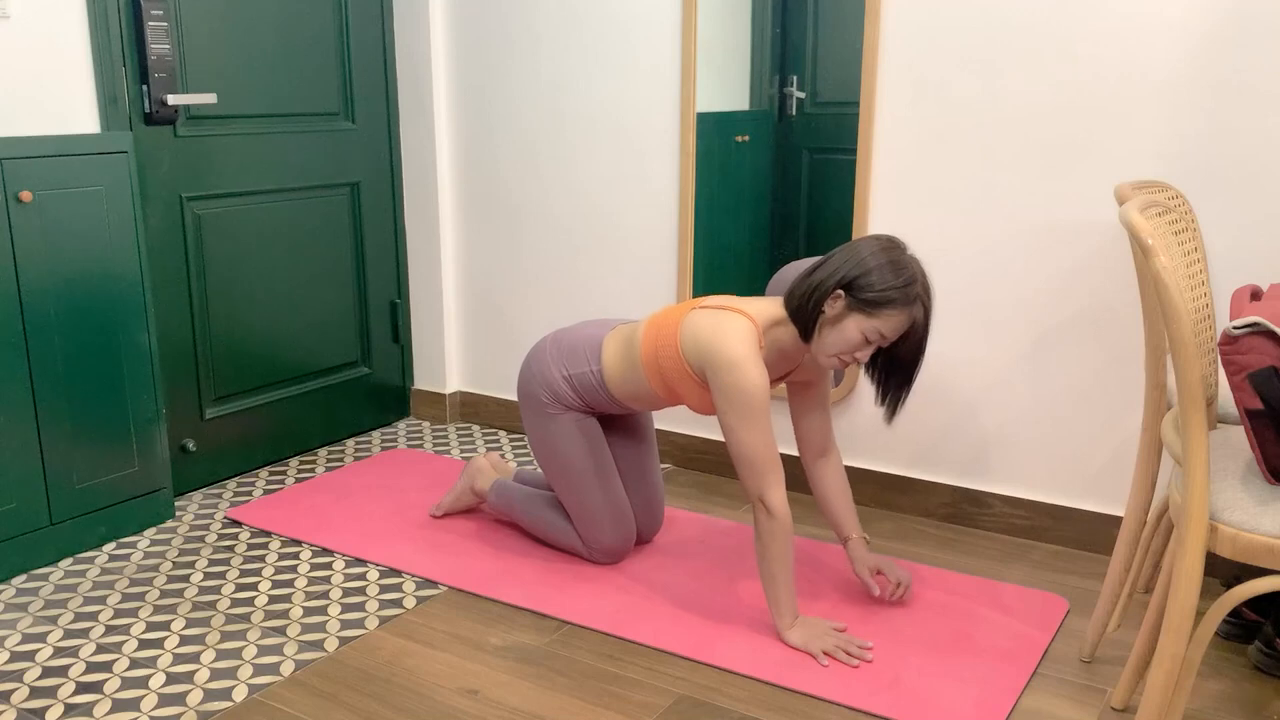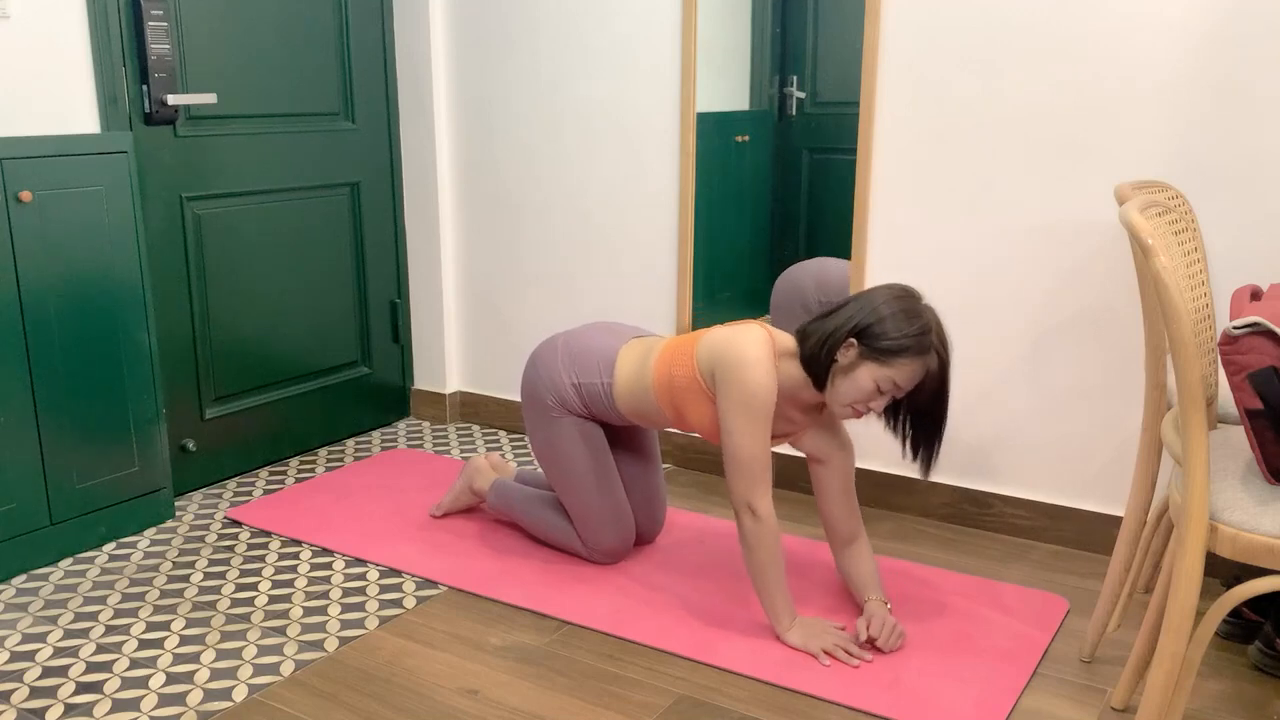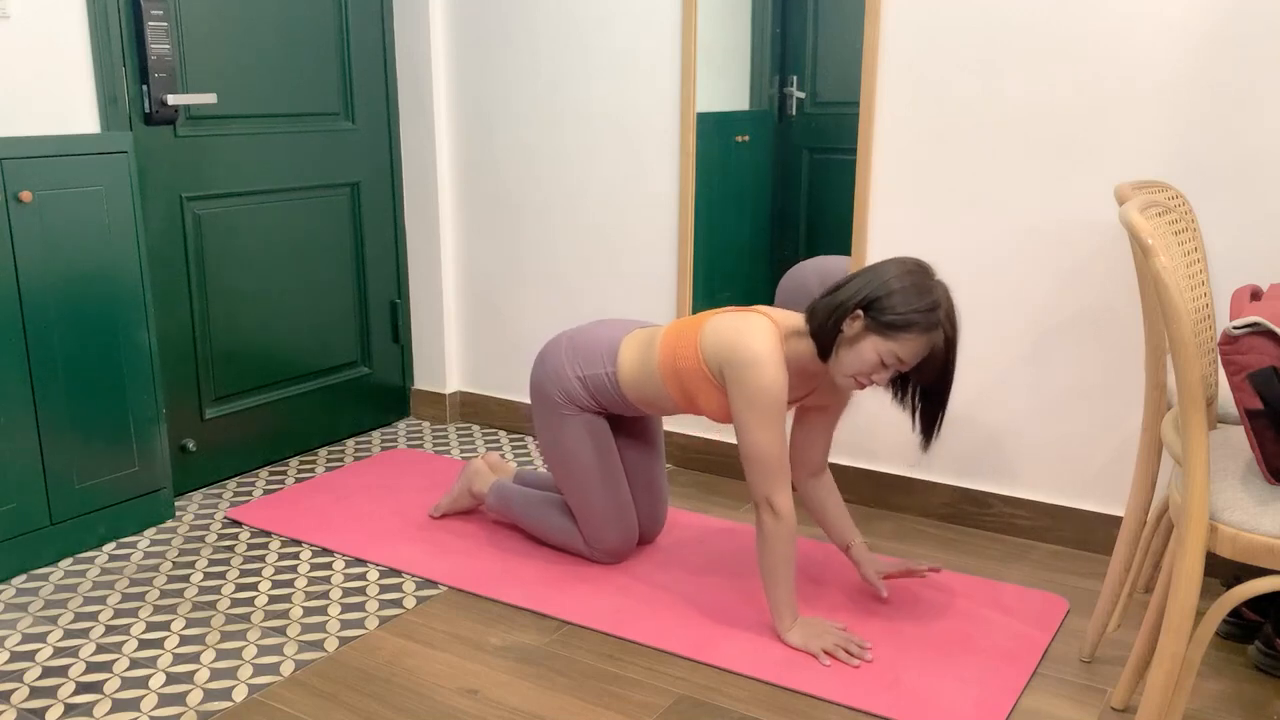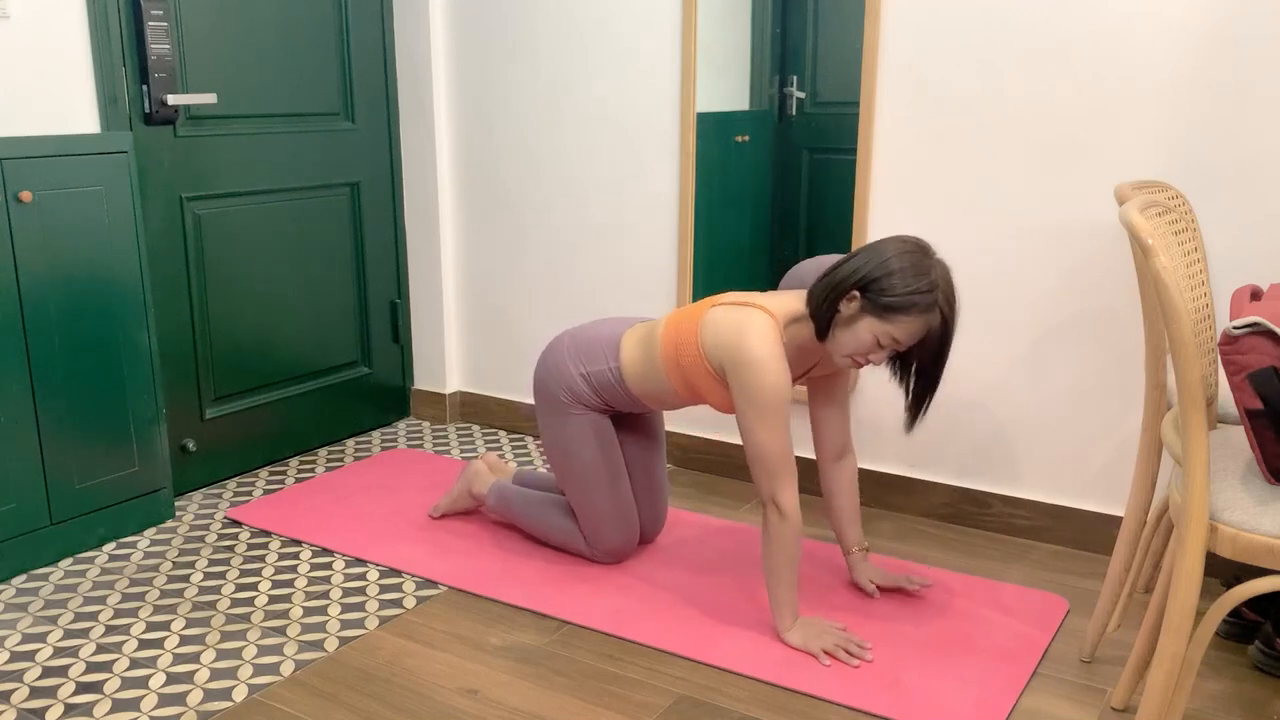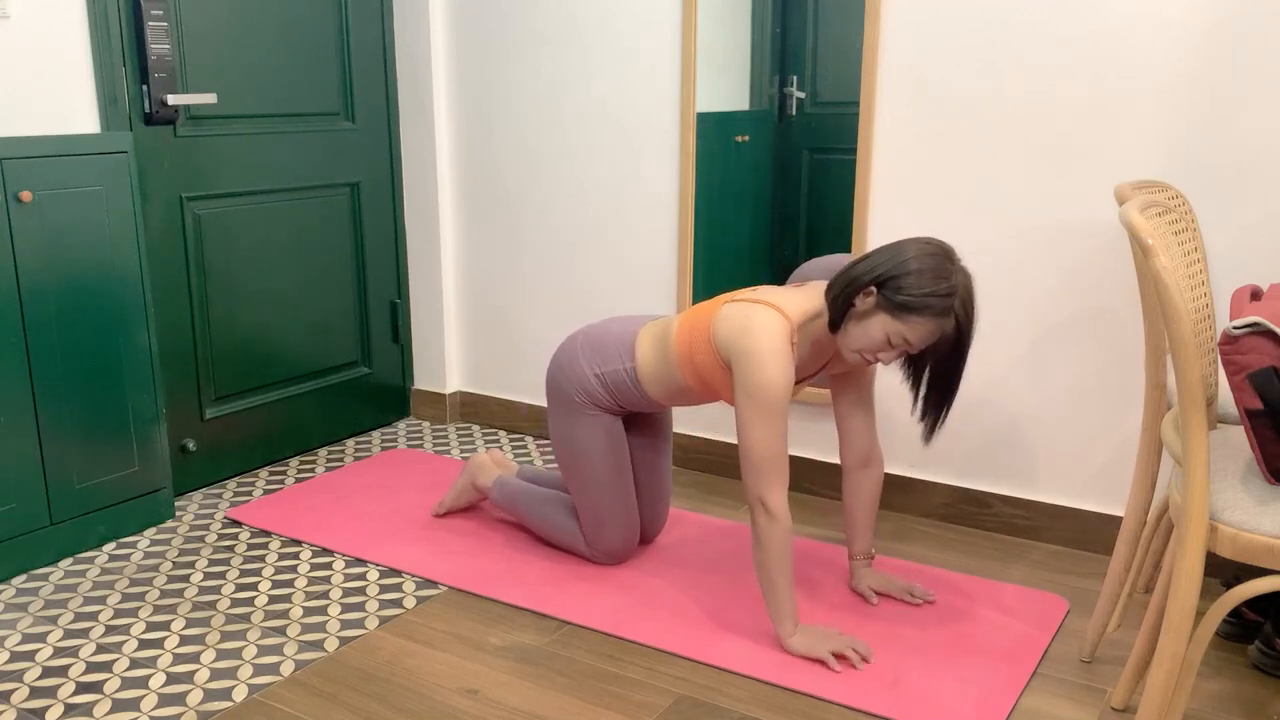
dt=1s
person 1, frame 1
left shoulder: (810, 348)
right shoulder: (736, 348)
left elbow: (820, 454)
right elbow: (769, 500)
left wrist: (856, 545)
right wrist: (789, 623)
left hip: (613, 382)
right hip: (558, 381)
left knee: (644, 529)
right knee: (609, 543)
left ankle: (507, 473)
right ankle: (487, 483)
person 1, frame 2
left shoulder: (822, 432)
right shoulder: (751, 362)
left elbow: (849, 540)
right elbow: (752, 509)
left wrist: (875, 603)
right wrist: (787, 624)
left hip: (616, 369)
right hip: (562, 381)
left knee: (645, 530)
right knee: (608, 544)
left ankle: (505, 473)
right ankle: (484, 484)
person 1, frame 3
left shoulder: (831, 375)
right shoulder: (759, 355)
left elbow: (810, 476)
right elbow: (773, 504)
left wrist: (859, 554)
right wrist: (789, 624)
left hip: (623, 368)
right hip: (570, 377)
left knee: (646, 529)
right knee: (611, 543)
left ankle: (504, 472)
right ankle: (483, 486)
person 1, frame 4
left shoulder: (831, 337)
right shoulder: (760, 347)
left elbow: (837, 456)
right elbow: (780, 501)
left wrist: (858, 558)
right wrist: (790, 623)
left hip: (626, 378)
right hip: (575, 379)
left knee: (647, 530)
right knee: (611, 544)
left ankle: (505, 473)
right ankle: (485, 487)
person 1, frame 5
left shoulder: (848, 328)
right shoulder: (768, 339)
left elbow: (863, 459)
right elbow: (767, 500)
left wrist: (862, 564)
right wrist: (789, 630)
left hip: (639, 380)
right hip: (589, 378)
left knee: (646, 530)
right knee: (611, 545)
left ankle: (507, 469)
right ankle: (487, 479)
